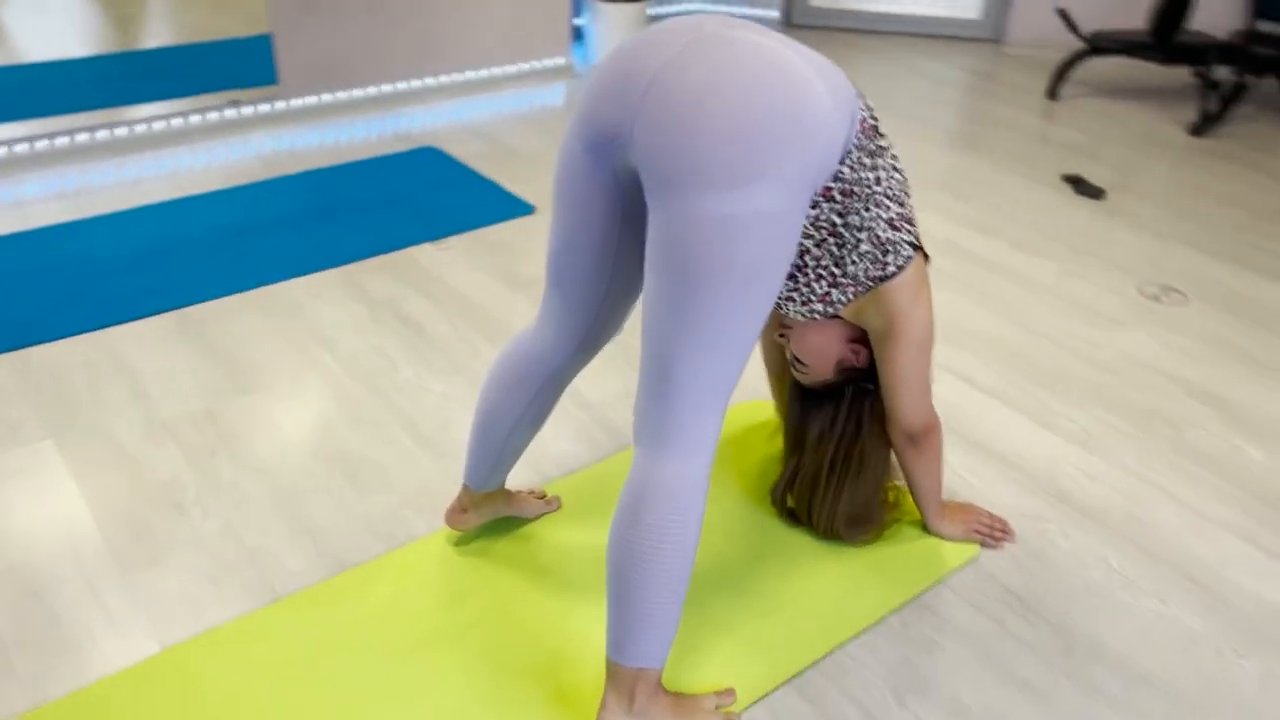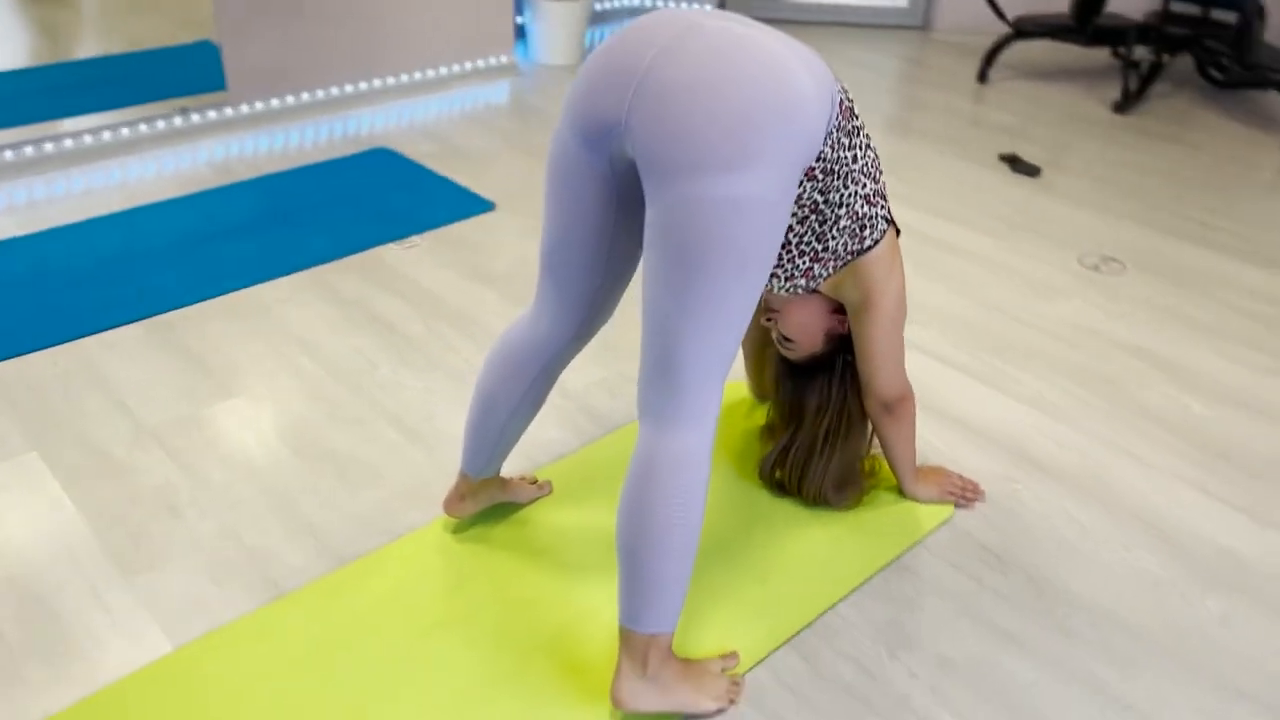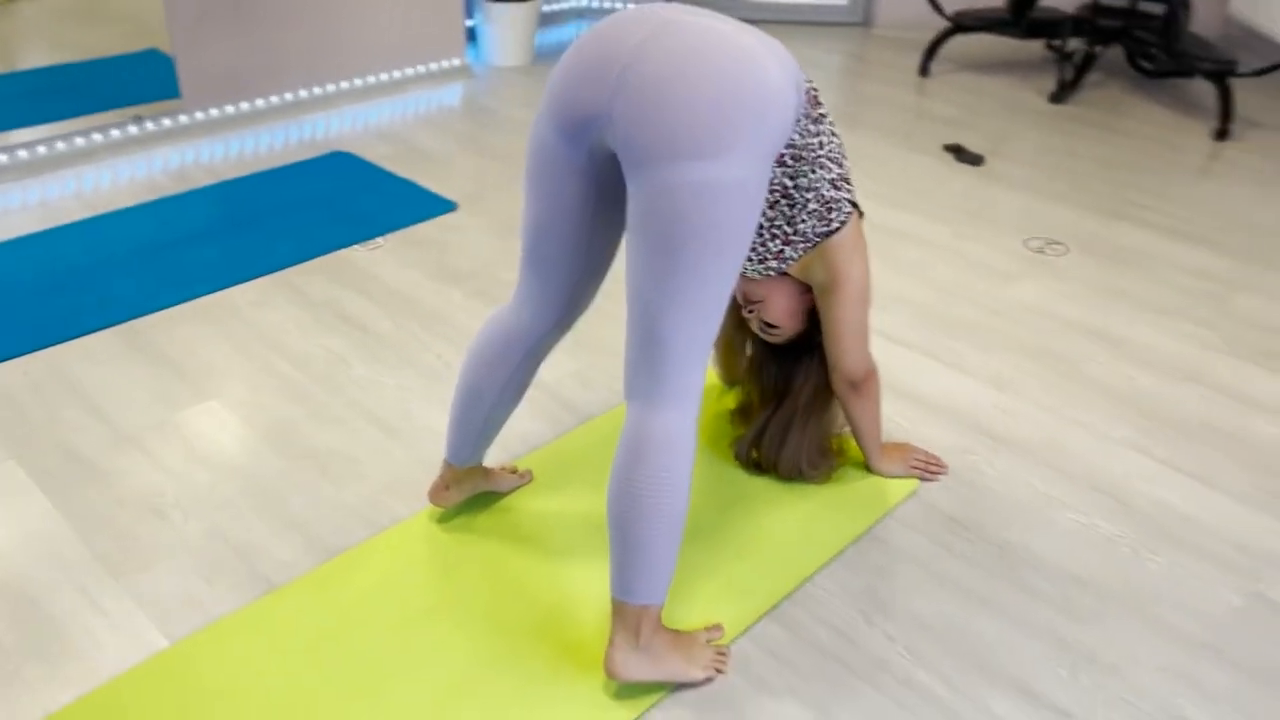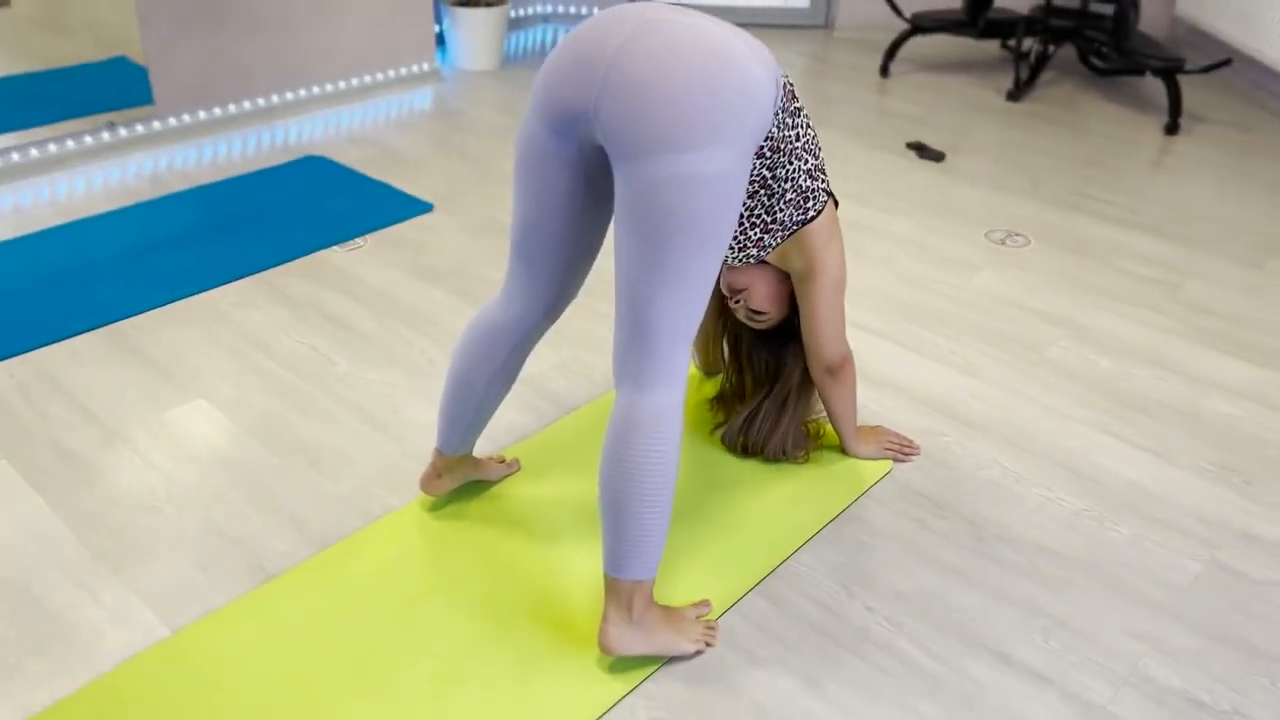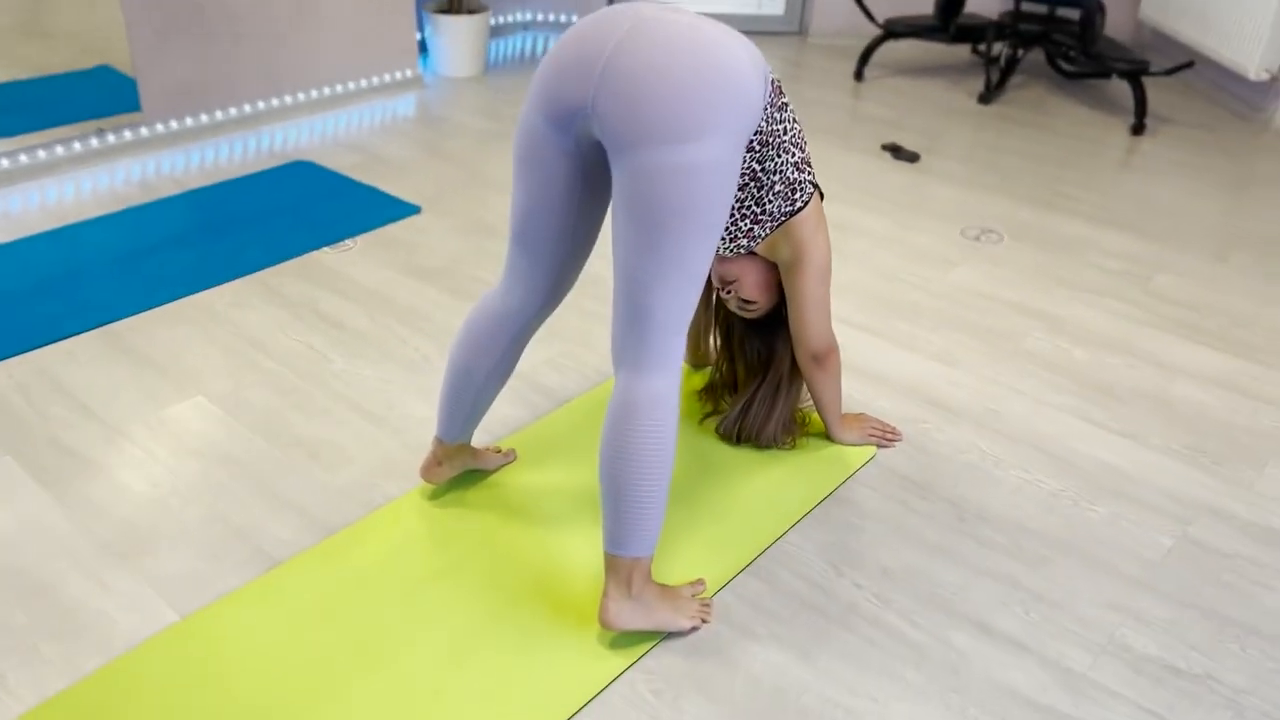
dt=0.2s
person 1, frame 1
right shoulder: (891, 290)
left elbow: (769, 320)
right elbow: (914, 427)
left wrist: (791, 412)
right wrist: (936, 513)
right hip: (740, 127)
left knee: (562, 334)
right knee: (678, 440)
left ankle: (478, 496)
person 1, frame 2
right shoulder: (865, 267)
left elbow: (746, 306)
right elbow: (888, 396)
left wrist: (767, 389)
right wrist: (912, 479)
right hip: (733, 115)
left knee: (557, 320)
right knee: (680, 415)
left ankle: (474, 484)
person 1, frame 3
right shoulder: (832, 248)
left elbow: (718, 296)
right elbow: (853, 374)
left wrist: (734, 372)
right wrist: (876, 453)
right hip: (703, 103)
left knee: (537, 310)
right knee: (664, 395)
left ankle: (457, 474)
right ankle: (635, 643)
person 1, frame 4
right shoulder: (807, 237)
left elbow: (697, 285)
right elbow: (830, 360)
left wrist: (714, 362)
right wrist: (852, 436)
right hip: (689, 97)
left knee: (525, 302)
right knee: (651, 377)
left ankle: (448, 462)
right ankle: (628, 617)
person 1, frame 5
left shoulder: (723, 235)
right shoulder: (794, 230)
left elbow: (689, 286)
right elbow: (817, 349)
left wrist: (699, 355)
right wrist: (836, 423)
right hip: (686, 92)
left knee: (523, 292)
right knee: (647, 362)
left ankle: (447, 451)
right ankle: (627, 594)
